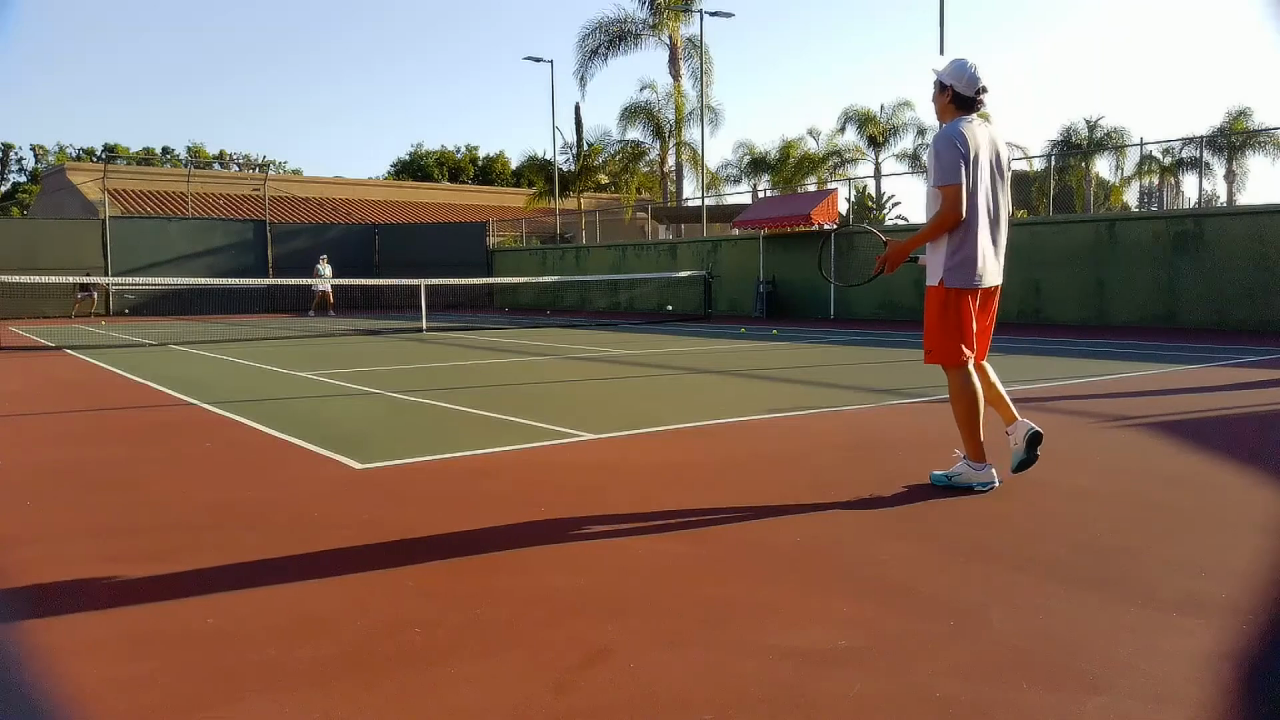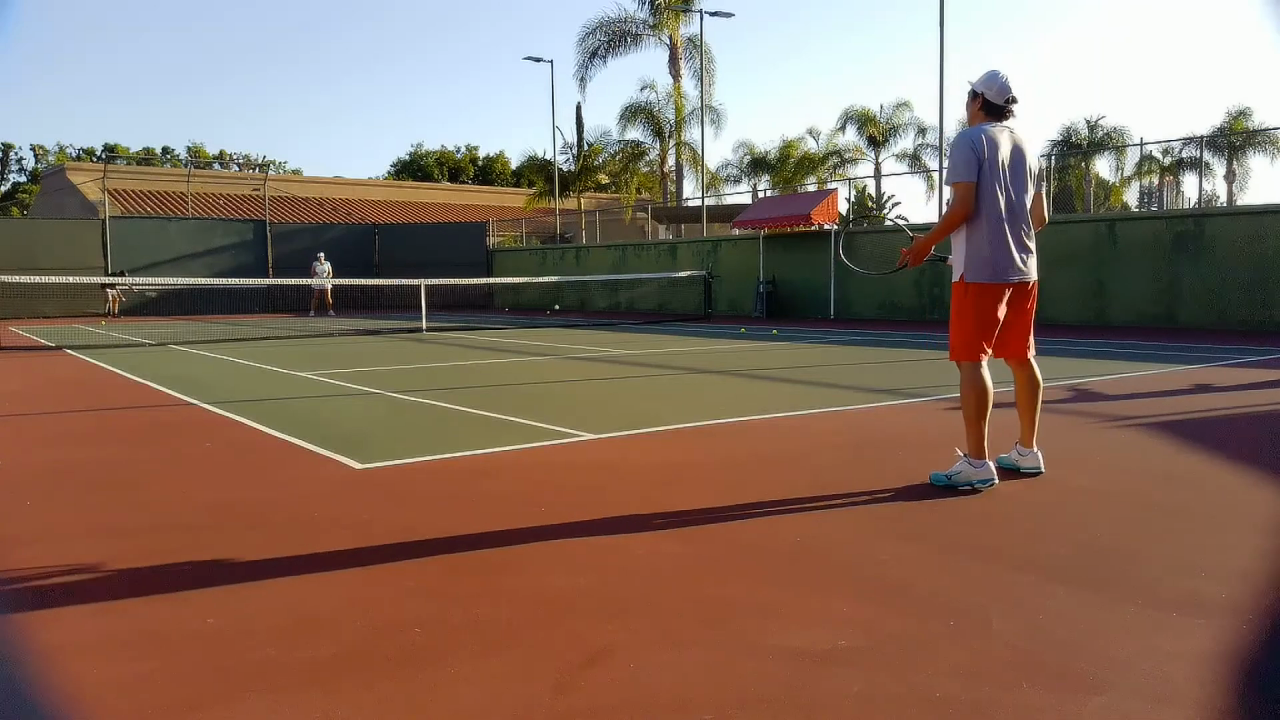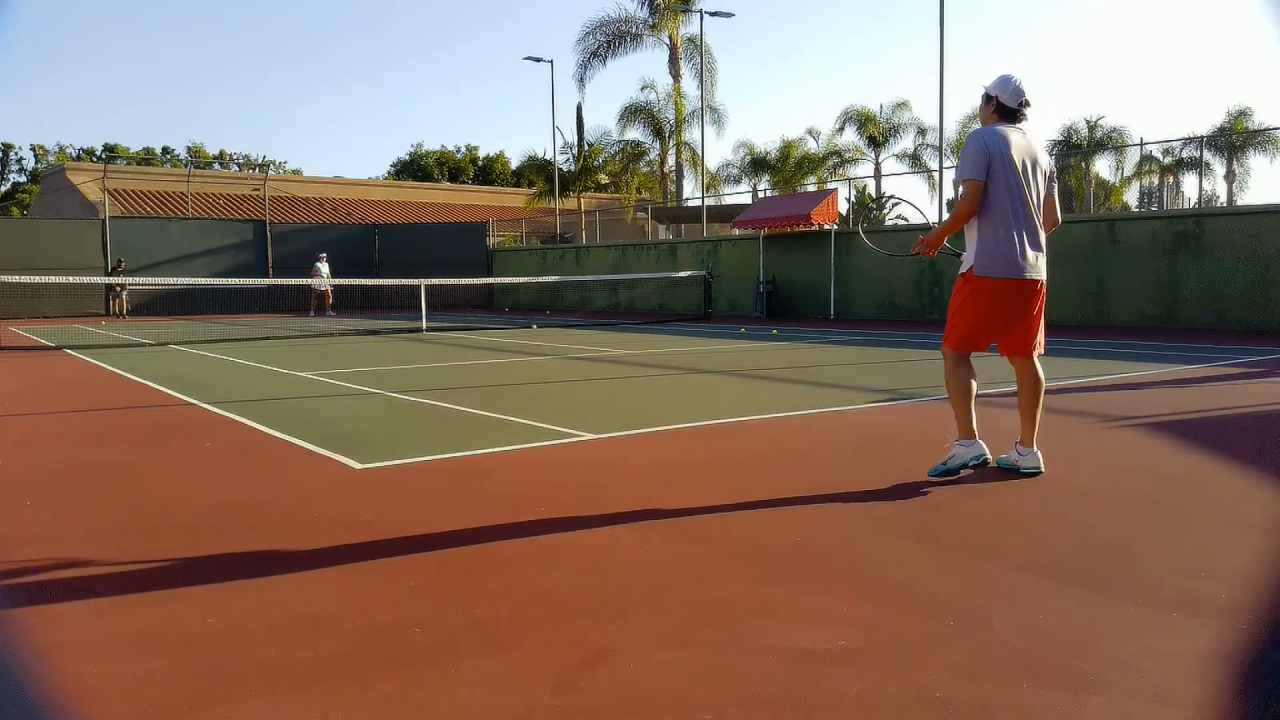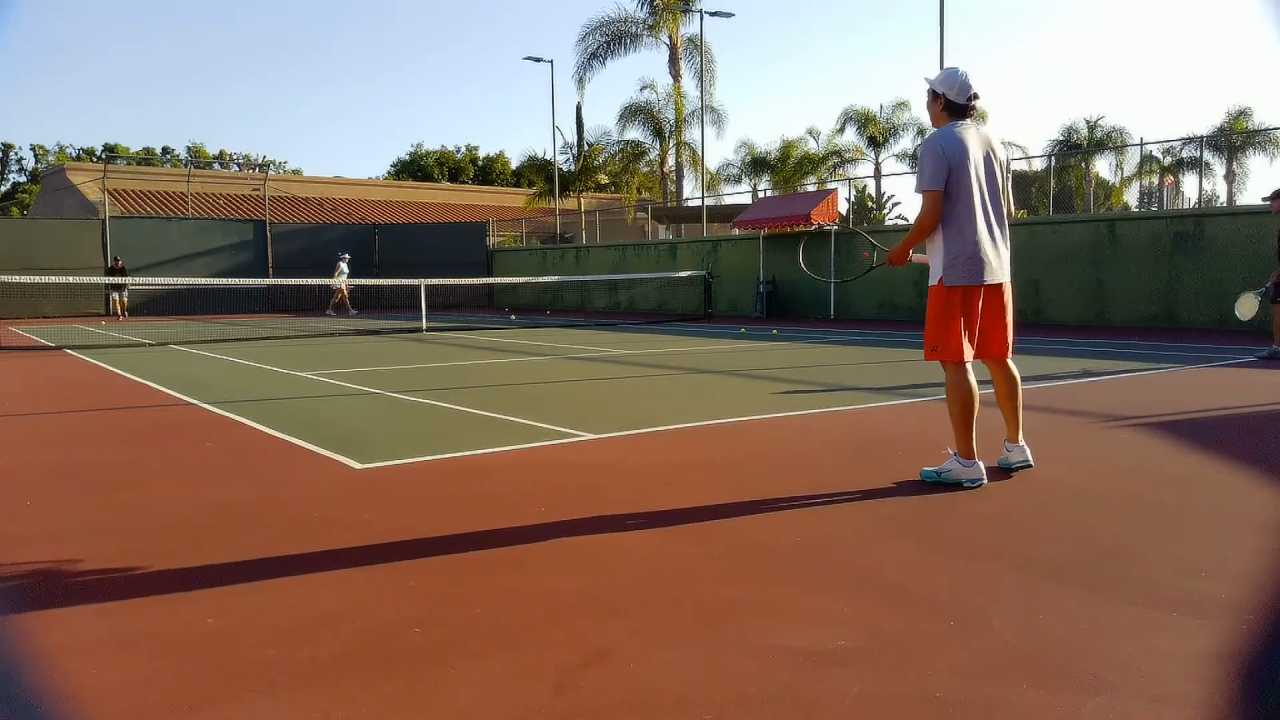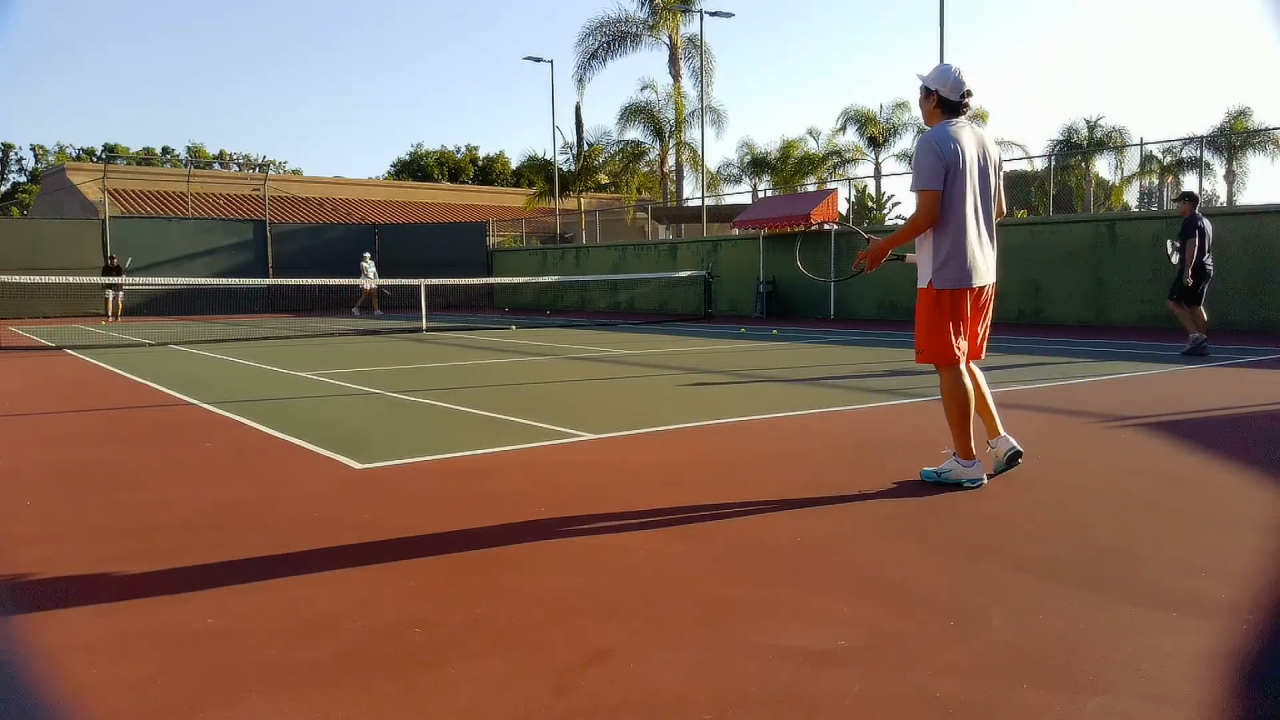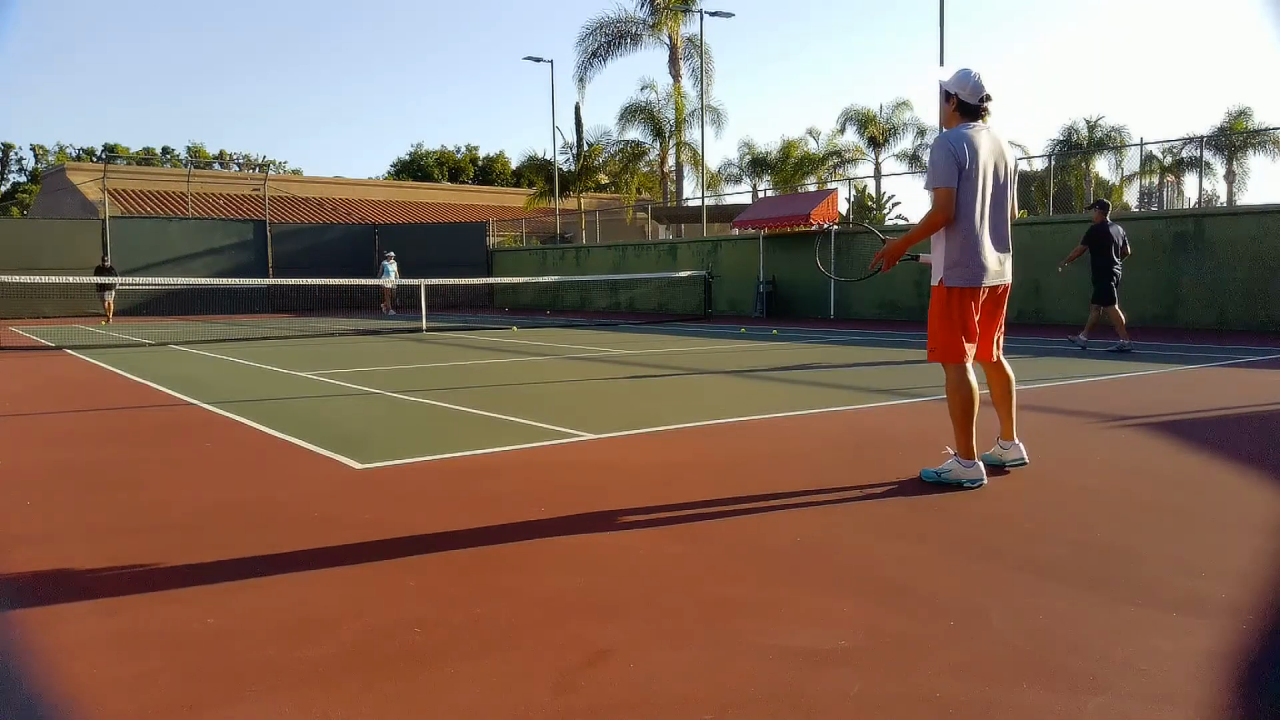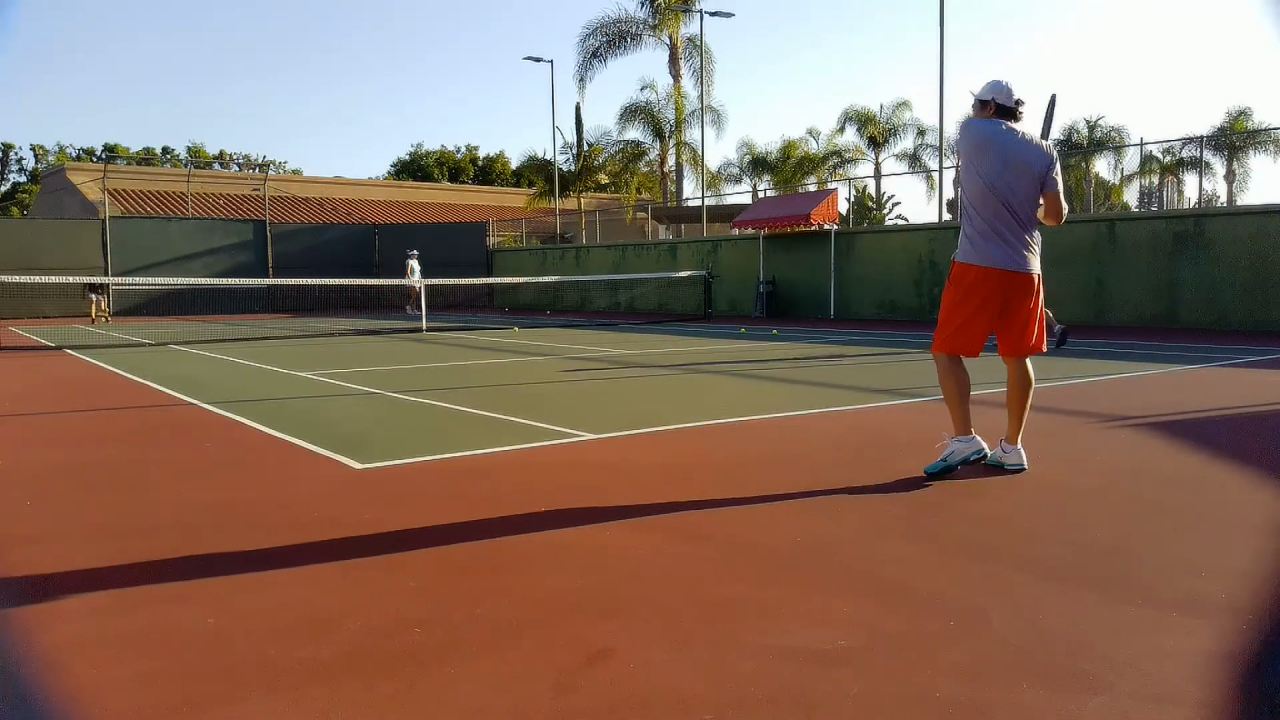
dt=0.7s
person 1, frame 1
left shoulder: (950, 137)
right shoulder: (995, 139)
left elbow: (952, 211)
left wrist: (905, 247)
left hip: (954, 272)
right hip: (989, 269)
left knee: (957, 366)
right knee: (973, 360)
left ankle: (977, 466)
right ankle: (1018, 428)
person 1, frame 2
left shoulder: (969, 139)
right shoulder: (1027, 148)
left elbow: (962, 207)
right elbow: (1040, 217)
left wrist: (926, 242)
left hip: (980, 270)
right hip: (1022, 269)
left knee: (972, 361)
right knee: (1021, 358)
left ankle: (977, 463)
right ankle: (1027, 450)
person 1, frame 3
left shoulder: (982, 139)
right shoulder: (1039, 152)
left elbow: (969, 203)
right elbow: (1052, 219)
left wrist: (938, 236)
left hip: (987, 267)
right hip: (1031, 268)
left knee: (956, 352)
right knee: (1024, 356)
left ankle: (968, 443)
right ankle: (1027, 450)
person 1, frame 4
left shoulder: (937, 144)
right shoulder: (994, 145)
left elbow: (931, 215)
right elbow: (1007, 210)
left wrist: (903, 248)
left hip: (957, 272)
right hip: (996, 268)
left knee: (956, 362)
right knee: (998, 358)
left ankle: (967, 462)
right ankle: (1016, 446)
person 1, frame 5
left shoulder: (933, 141)
right shoulder: (986, 143)
left elbow: (927, 213)
right elbow: (1000, 210)
left wrist: (884, 246)
left hip: (946, 273)
right hip: (982, 270)
left knee: (949, 365)
right knee: (963, 361)
left ankle: (966, 463)
right ankle: (1000, 441)
person 1, frame 6
left shoulder: (949, 143)
right shoulder: (1003, 146)
left elbow: (943, 211)
right elbow: (1012, 212)
left wrist: (900, 245)
left hip: (959, 271)
right hip: (998, 269)
left knee: (956, 362)
right knee: (990, 356)
left ankle: (966, 462)
right ankle: (1010, 444)
person 1, frame 7
left shoulder: (972, 131)
right shoulder: (1043, 150)
right elbow: (1056, 215)
left hip: (977, 263)
right hip: (1024, 266)
left knee: (947, 351)
right knee: (1017, 357)
left ankle: (964, 438)
right ankle: (1011, 447)
